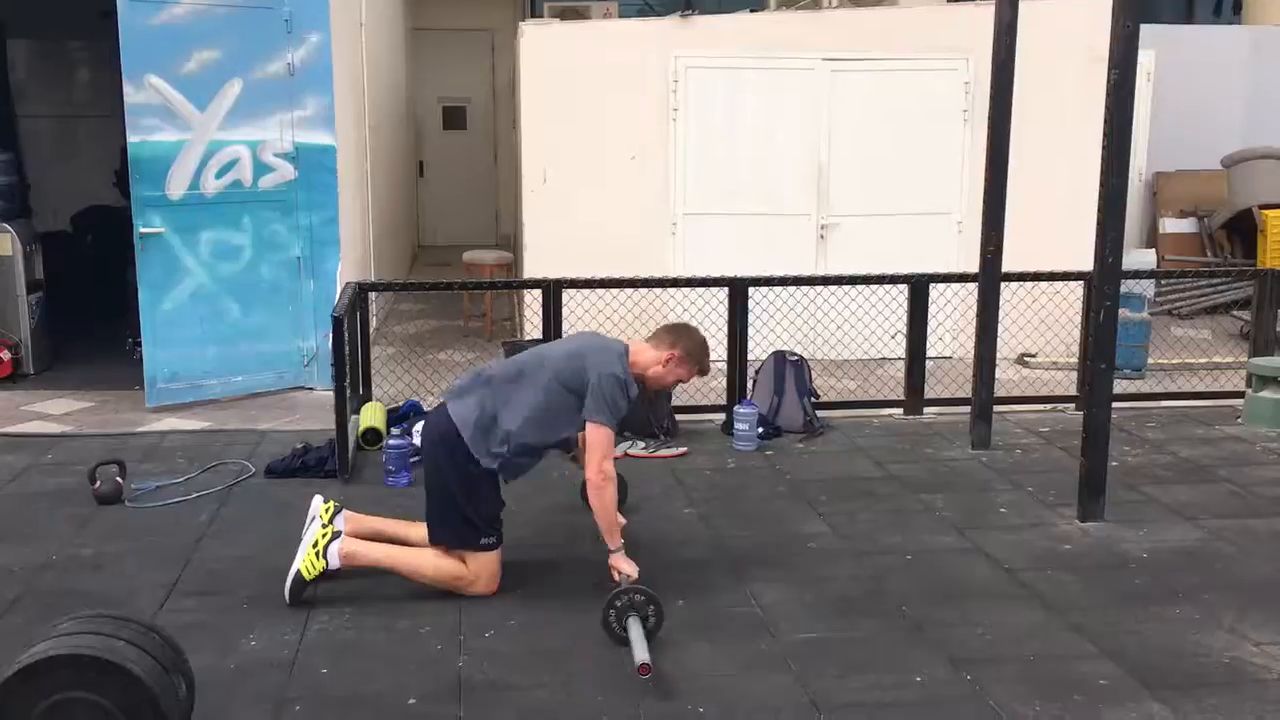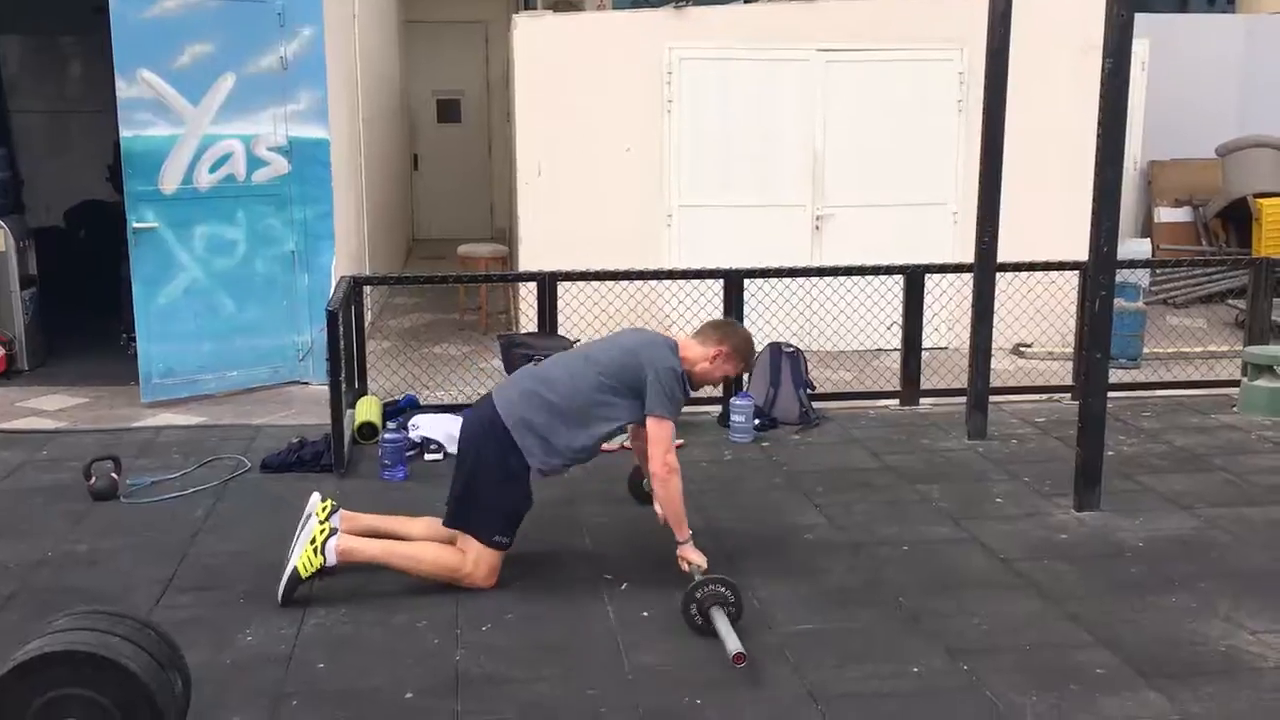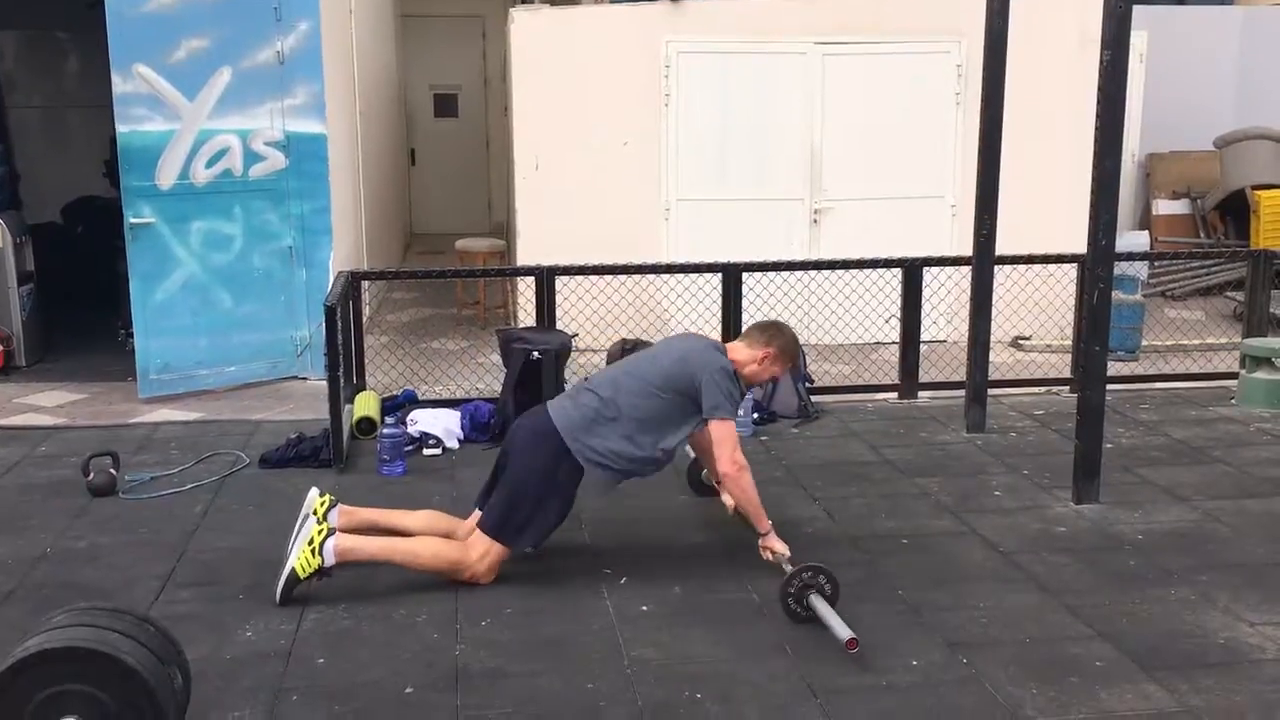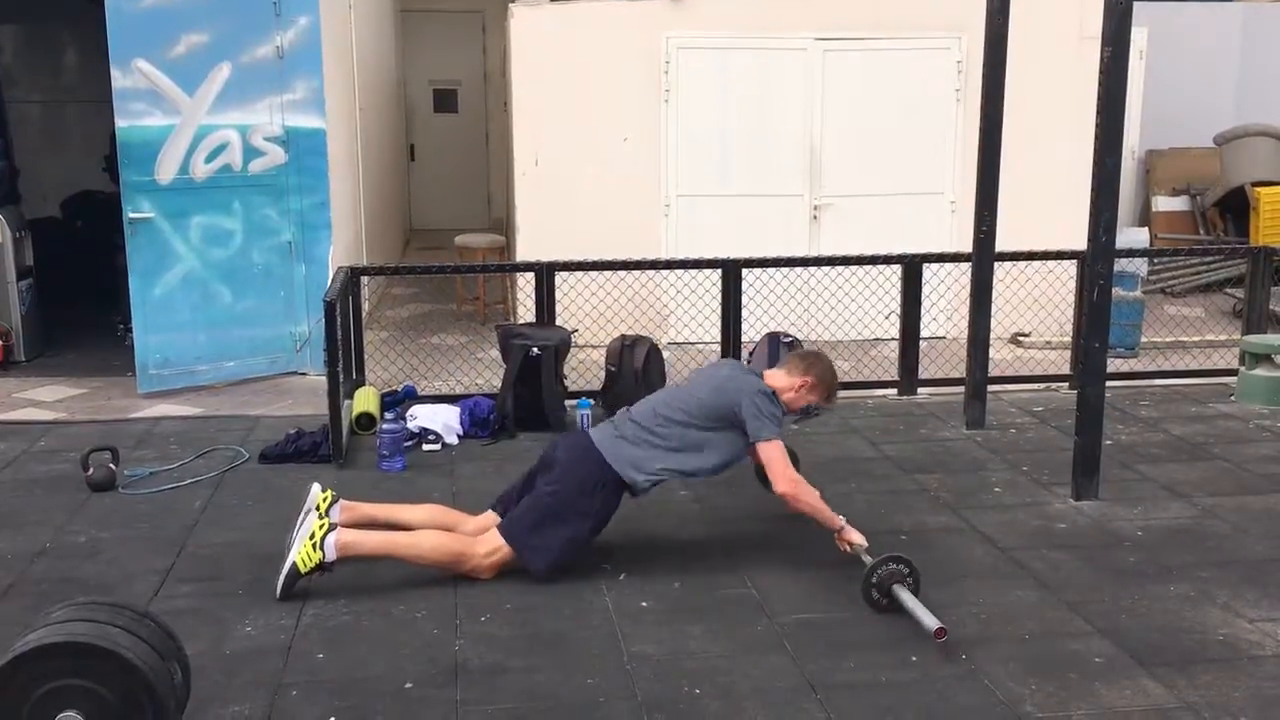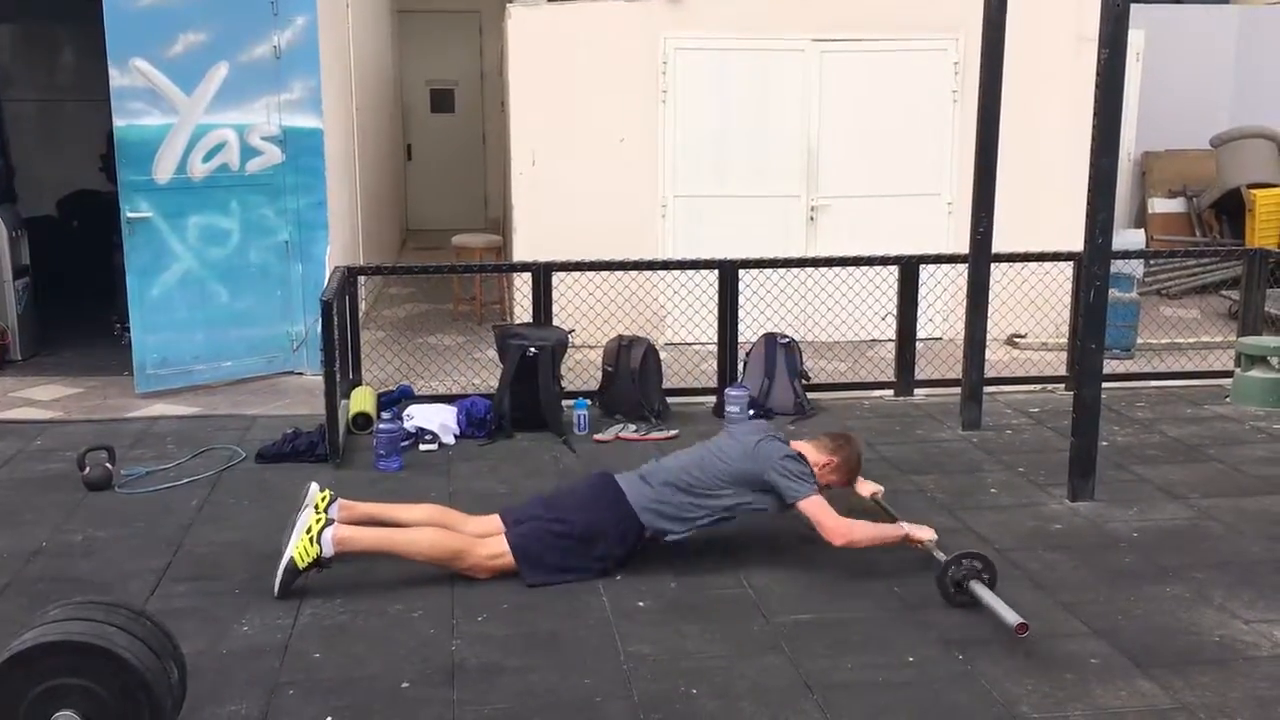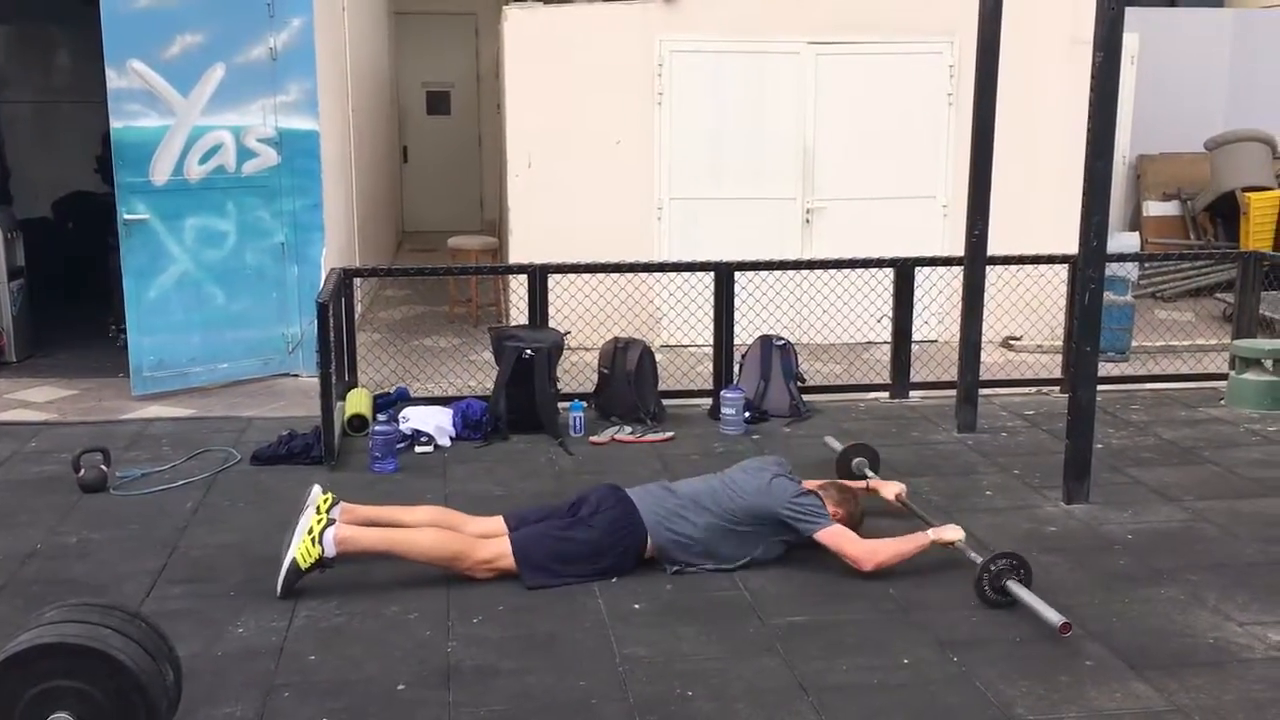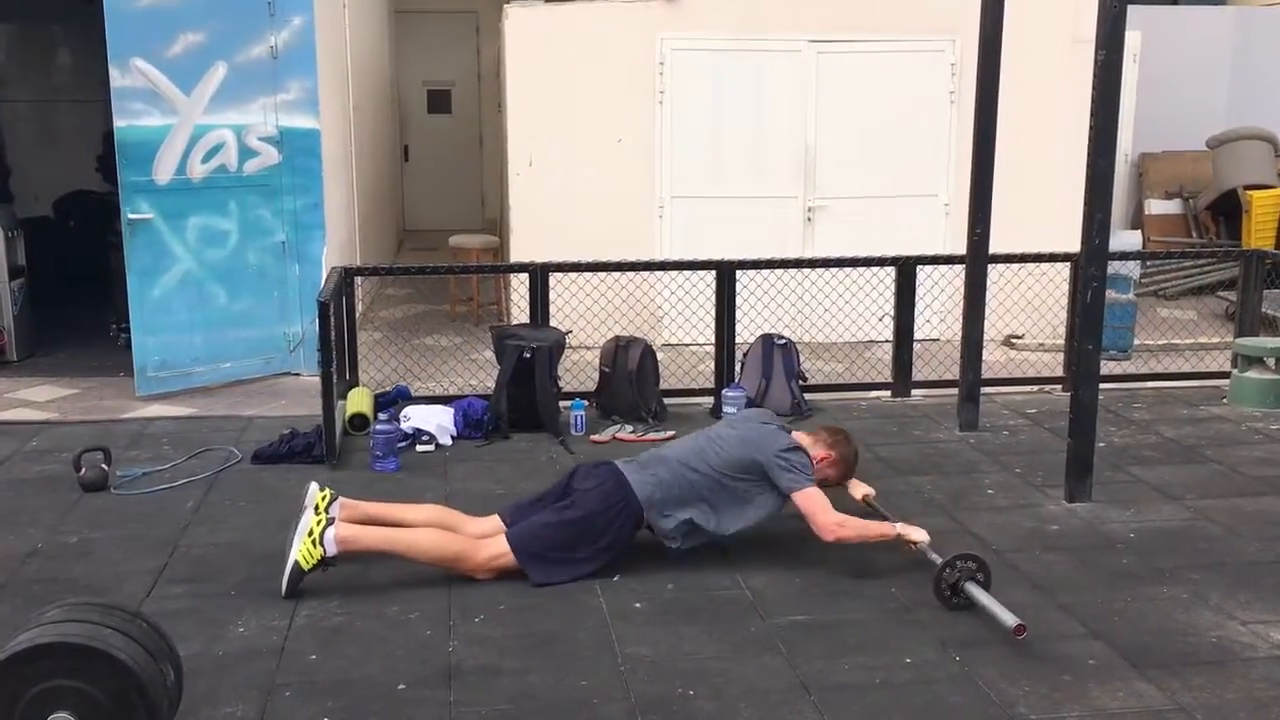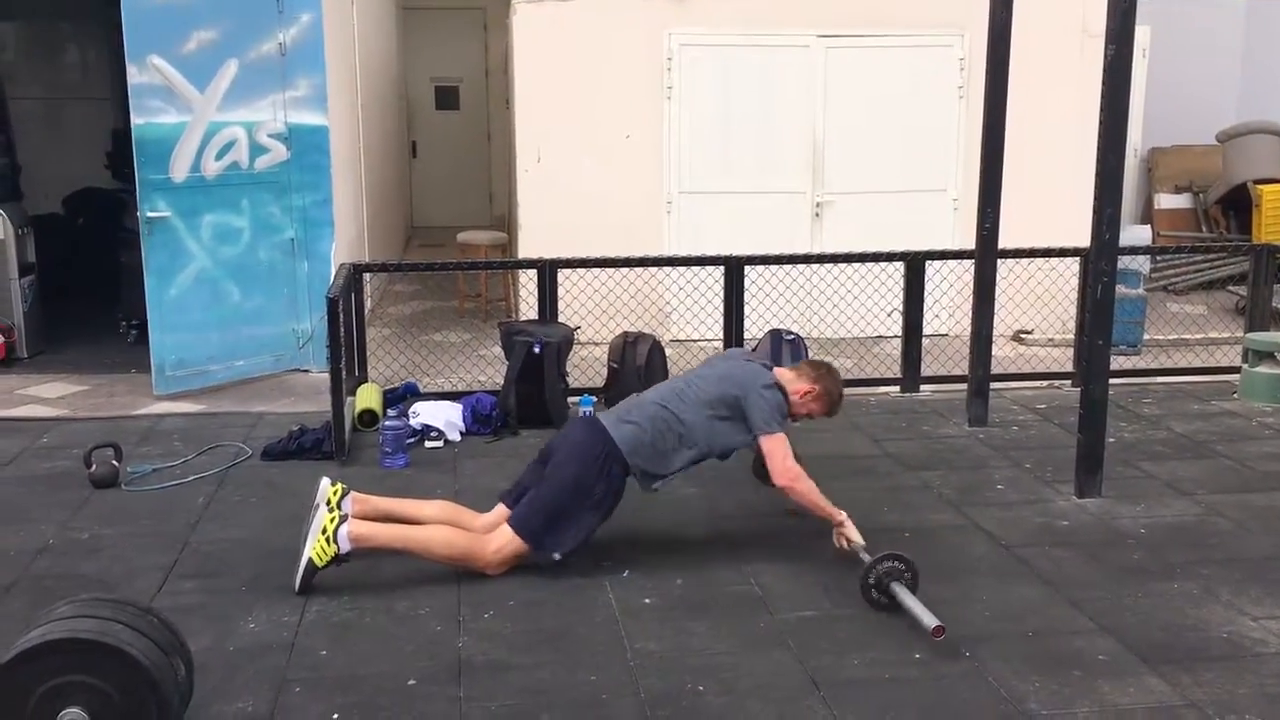
dt=0.4s
person 1, frame 1
left shoulder: (606, 353)
right shoulder: (613, 374)
left elbow: (589, 442)
right elbow: (598, 472)
left wrist: (607, 510)
right wrist: (615, 550)
left hip: (454, 425)
right hip: (463, 439)
left knee: (455, 543)
right knee: (479, 578)
left ankle: (339, 521)
right ankle: (338, 550)
person 1, frame 2
left shoulder: (652, 350)
right shoulder: (668, 369)
left elbow: (642, 435)
right elbow: (663, 465)
left wrist: (658, 497)
right wrist: (684, 541)
left hip: (495, 418)
right hip: (506, 432)
left knee: (465, 538)
right knee: (477, 570)
left ankle: (336, 520)
right ankle: (336, 548)
person 1, frame 3
left shoulder: (699, 351)
right shoulder: (720, 371)
left elbow: (697, 429)
right elbow: (732, 464)
left wrist: (721, 489)
right wrist: (765, 531)
left hip: (543, 427)
right hip: (558, 447)
left knee: (466, 531)
right knee: (476, 563)
left ankle: (335, 515)
right ankle: (334, 546)
person 1, frame 4
left shoulder: (735, 373)
right shoulder: (760, 396)
left elbow: (750, 441)
right elbow: (786, 484)
left wrist: (800, 481)
right wrist: (840, 526)
left hip: (581, 449)
right hip: (598, 474)
left knee: (473, 527)
right knee: (481, 557)
left ankle: (336, 510)
right ankle: (336, 542)
person 1, frame 5
left shoulder: (765, 433)
right shoulder: (785, 464)
right elbow: (838, 534)
left wrist: (853, 482)
right wrist: (907, 531)
left hip: (604, 491)
right hip: (615, 523)
left knee: (474, 524)
right knee: (480, 557)
left ankle: (337, 508)
right ankle: (333, 538)
person 1, frame 6
left shoulder: (778, 470)
right shoulder: (794, 502)
right elbow: (866, 557)
left wrist: (872, 481)
right wrist: (934, 534)
left hip: (614, 502)
right hip: (624, 535)
left knee: (476, 526)
right knee: (479, 557)
left ankle: (337, 510)
right ankle: (334, 538)
person 1, frame 7
left shoulder: (766, 423)
right shoulder: (786, 455)
right elbow: (830, 528)
left wrist: (847, 479)
right wrist: (898, 530)
left hip: (603, 479)
right hip: (617, 508)
left knee: (475, 528)
right knee: (479, 558)
left ankle: (335, 508)
right ankle: (335, 538)
person 1, frame 8
left shoulder: (745, 363)
right shoulder: (766, 390)
left elbow: (759, 437)
right elbow: (786, 476)
left wrist: (786, 456)
right wrist: (837, 518)
left hip: (588, 435)
right hip: (603, 459)
left knee: (482, 524)
right knee: (491, 553)
left ankle: (349, 503)
right ankle: (348, 533)
